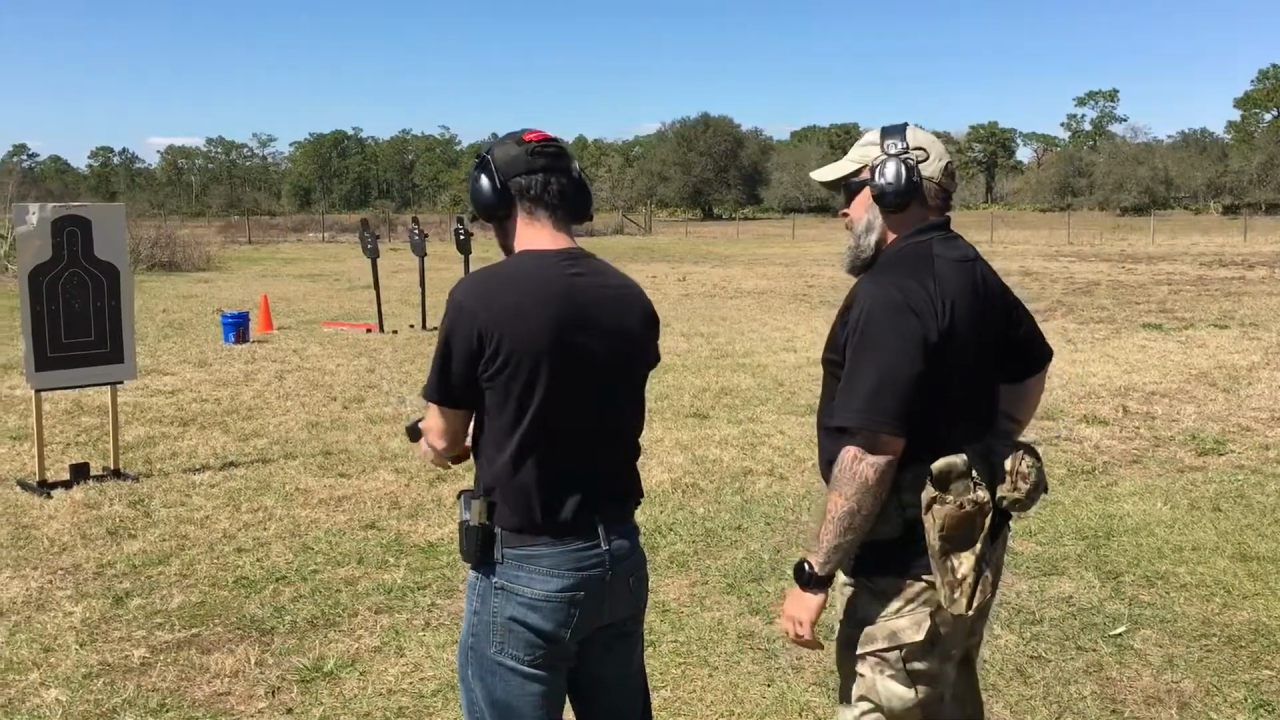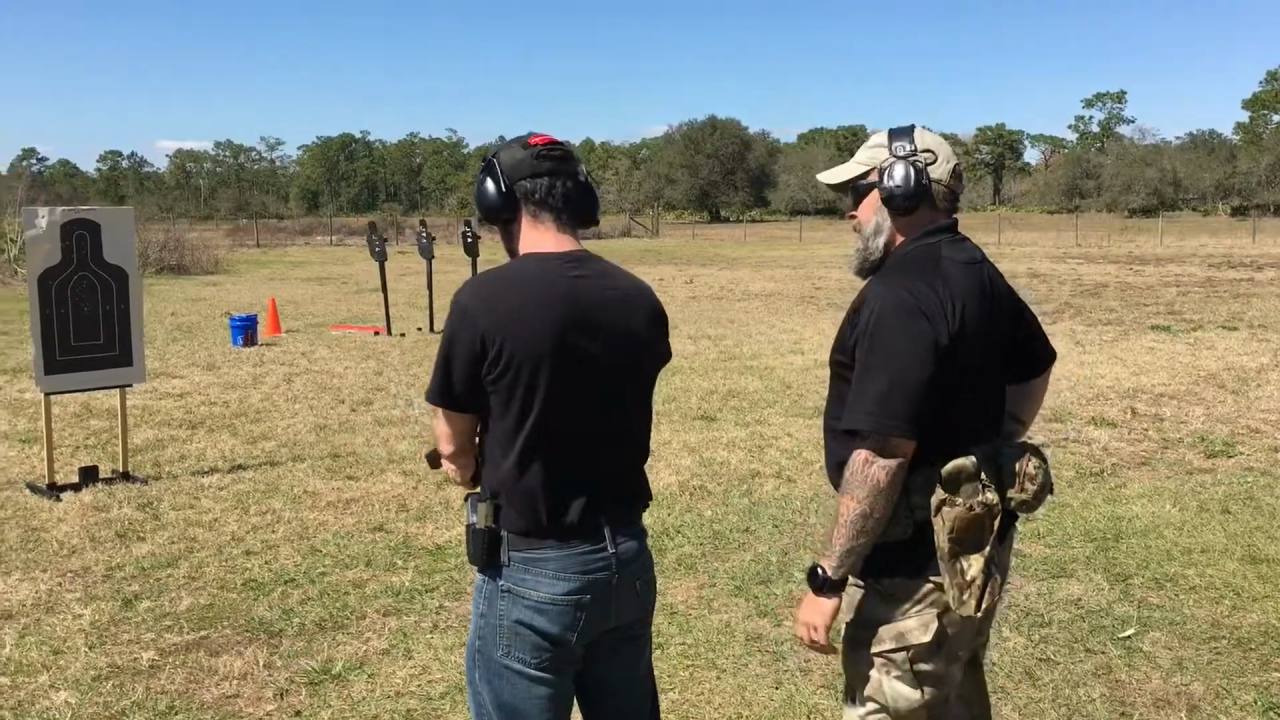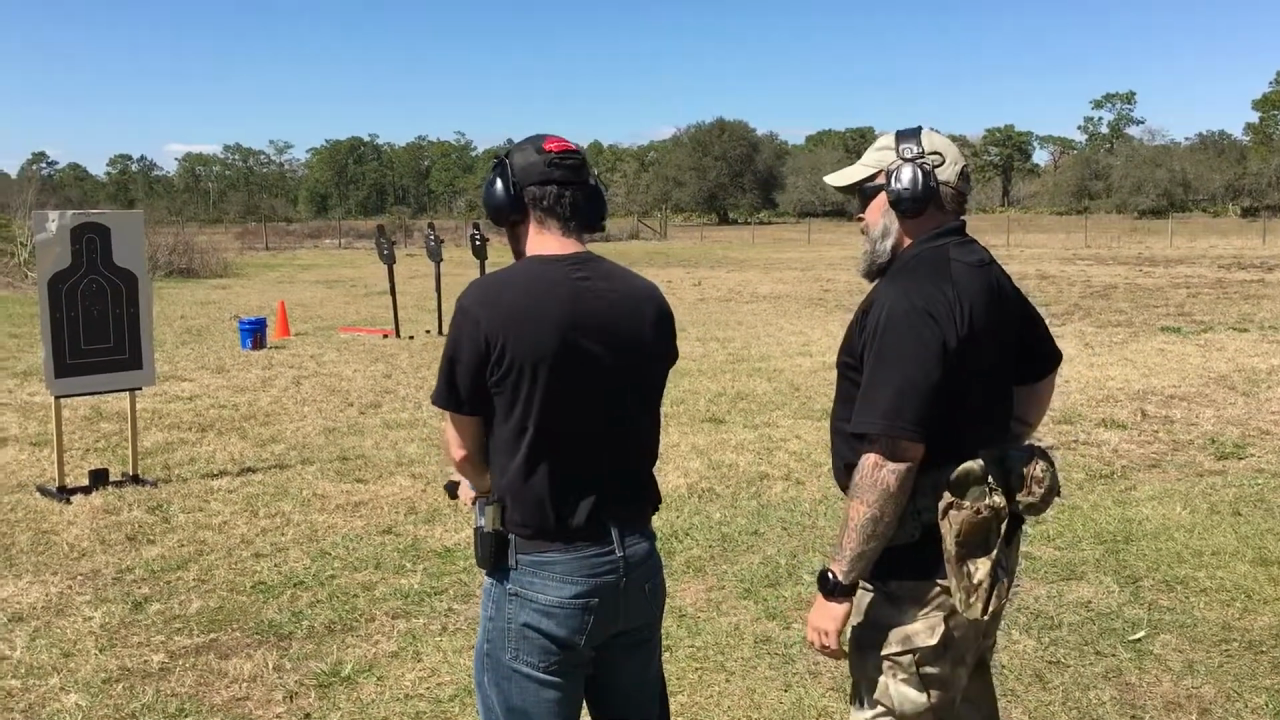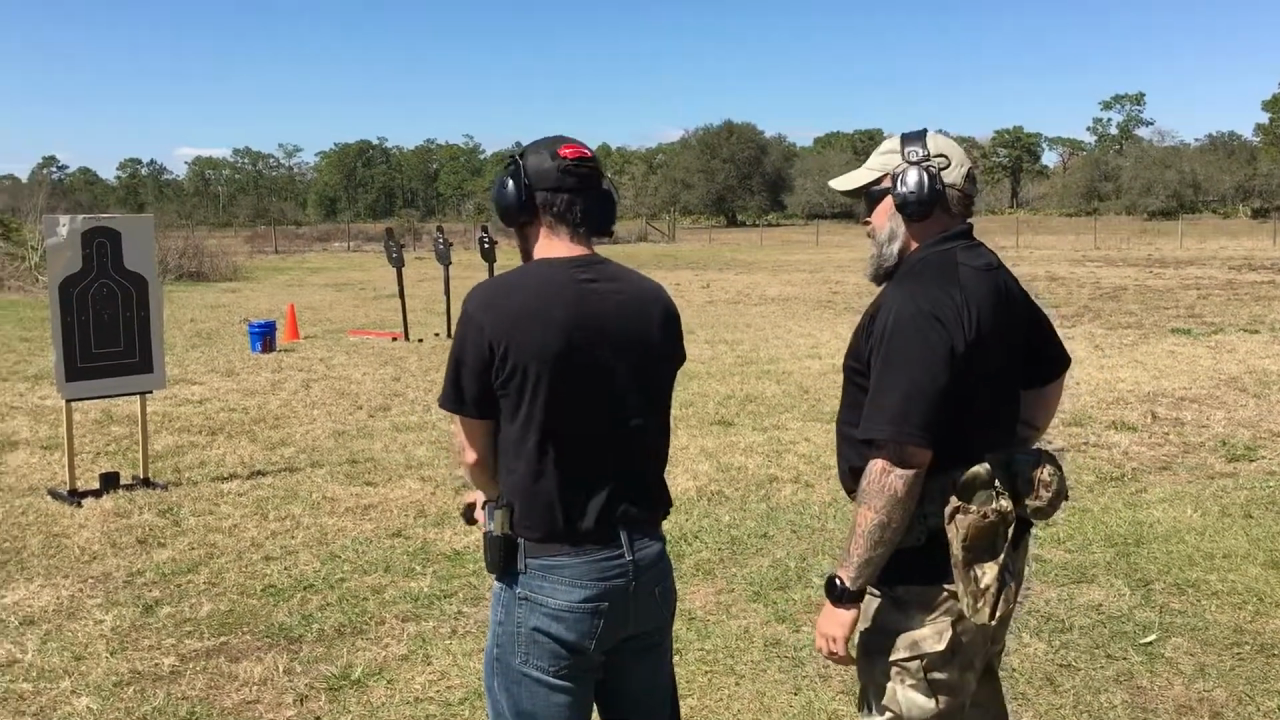
dt=0.1s
person 1, frame 1
left shoulder: (890, 292)
right shoulder: (975, 272)
left elbow: (872, 449)
right elbow: (1029, 370)
left wrist: (813, 575)
left hip: (911, 556)
person 1, frame 2
left shoulder: (900, 294)
right shoulder: (980, 274)
left elbow: (882, 453)
right elbow: (1032, 370)
left wrist: (827, 579)
left hip: (917, 557)
right hip: (973, 538)
person 1, frame 3
left shoulder: (908, 297)
right shoulder: (987, 276)
left elbow: (891, 456)
right elbow: (1039, 372)
left wrist: (837, 584)
left hip: (924, 561)
person 1, frame 4
left shoulder: (915, 301)
right shoulder: (994, 279)
left elbow: (899, 461)
right elbow: (1046, 376)
left wrist: (845, 589)
left hip: (930, 566)
person 2, frame 1
left shoulder: (482, 295)
right shoulder: (632, 299)
left elbow: (444, 440)
left wrist: (436, 441)
left hip: (525, 568)
right hip: (618, 555)
person 2, frame 2
left shoulder: (485, 299)
right shoulder: (639, 299)
left elbow: (453, 447)
left wrist: (471, 470)
left hip: (532, 570)
right hip: (625, 557)
person 2, frame 3
left shoulder: (489, 302)
right shoulder: (646, 300)
left elbow: (464, 452)
left wrist: (482, 485)
left hip: (540, 573)
right hip: (634, 560)
person 2, frame 4
left shoulder: (494, 305)
right shoulder: (653, 301)
left elbow: (476, 454)
left wrist: (496, 498)
left hip: (550, 577)
right hip: (645, 563)
